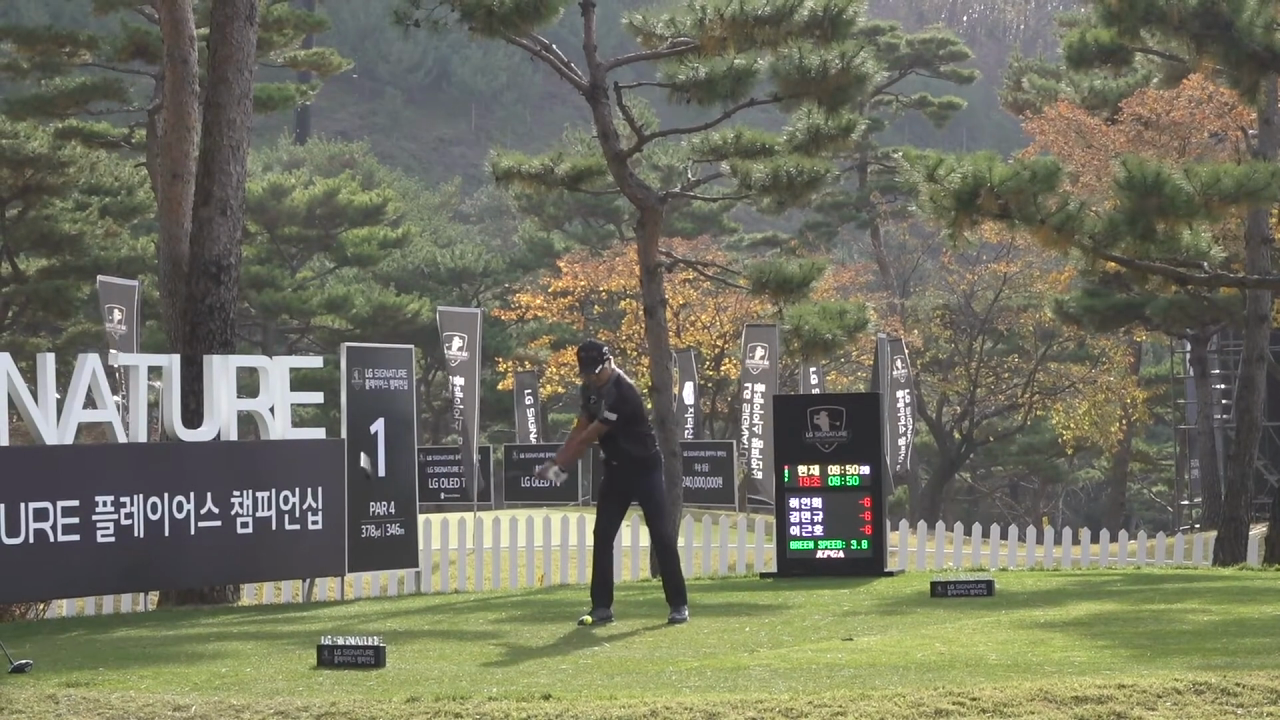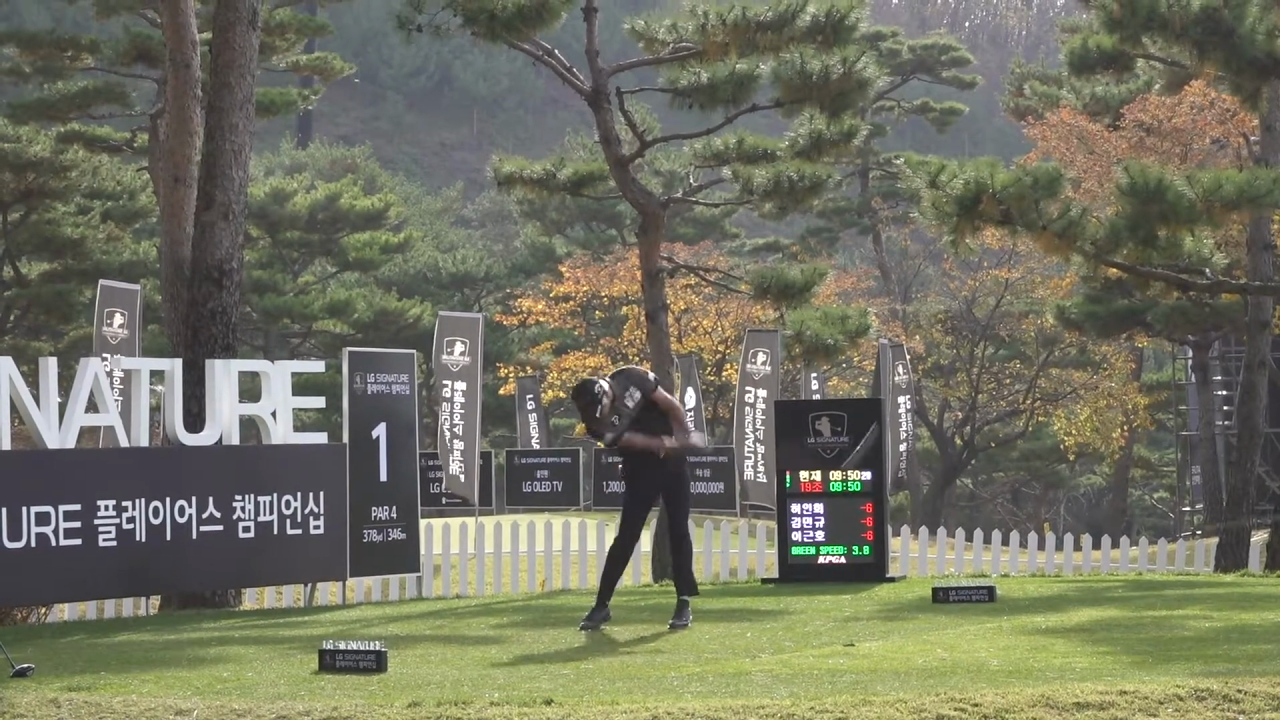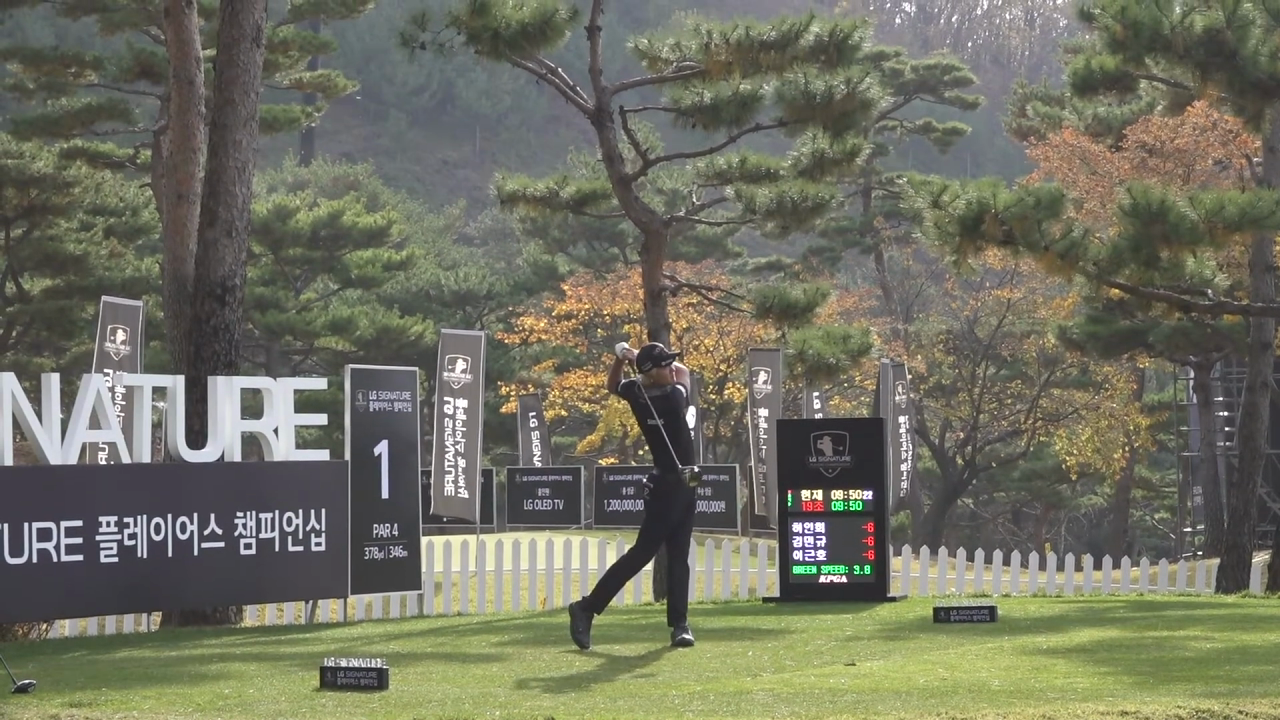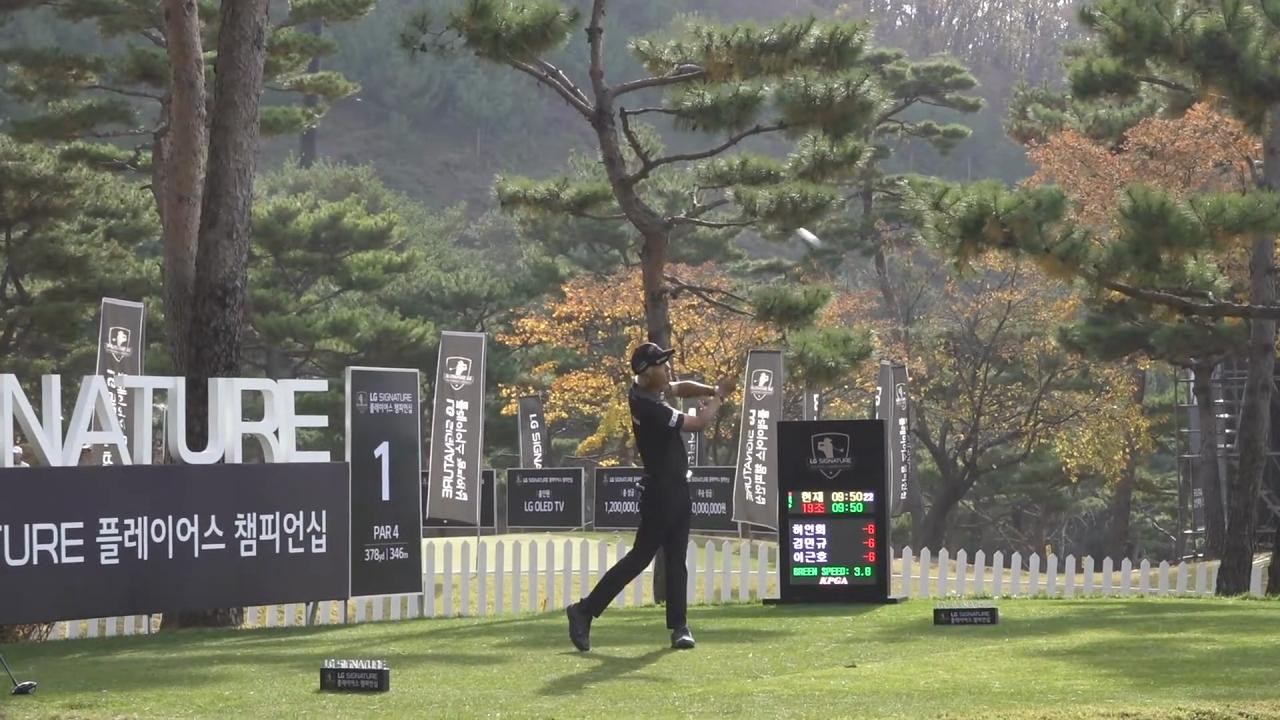
dt=1s
person 1, frame 1
left shoulder: (623, 392)
right shoulder: (593, 385)
left elbow: (591, 435)
right elbow: (581, 427)
left wrist: (562, 465)
right wrist: (558, 461)
left hip: (644, 468)
right hip: (616, 469)
left knee: (661, 533)
right knee: (602, 535)
left ankle: (678, 604)
right ankle: (601, 605)
person 1, frame 2
left shoulder: (630, 377)
right shoulder: (596, 423)
left elbow: (669, 403)
right elbow: (636, 441)
left wrist: (682, 434)
right wrist: (664, 445)
left hip: (672, 463)
right hip: (641, 472)
left knee: (679, 534)
right knee: (626, 540)
left ankle: (684, 603)
right ankle: (601, 606)
person 1, frame 3
left shoulder: (636, 392)
right shoulder: (672, 398)
left elbow: (612, 384)
right elbow: (685, 372)
left wrist: (622, 358)
right wrist: (640, 358)
left hip: (680, 484)
right hip: (669, 486)
left knee: (679, 557)
right knee: (642, 552)
left ankle: (679, 624)
right ankle: (586, 607)
person 1, frame 4
left shoulder: (646, 389)
right shoulder: (651, 407)
left elbow: (681, 387)
right elbow: (695, 423)
left wrist: (713, 390)
right wrist: (718, 398)
left hip: (675, 487)
right hip: (661, 490)
left knee: (676, 559)
right knee: (640, 556)
left ankle: (678, 625)
right ankle: (584, 610)
